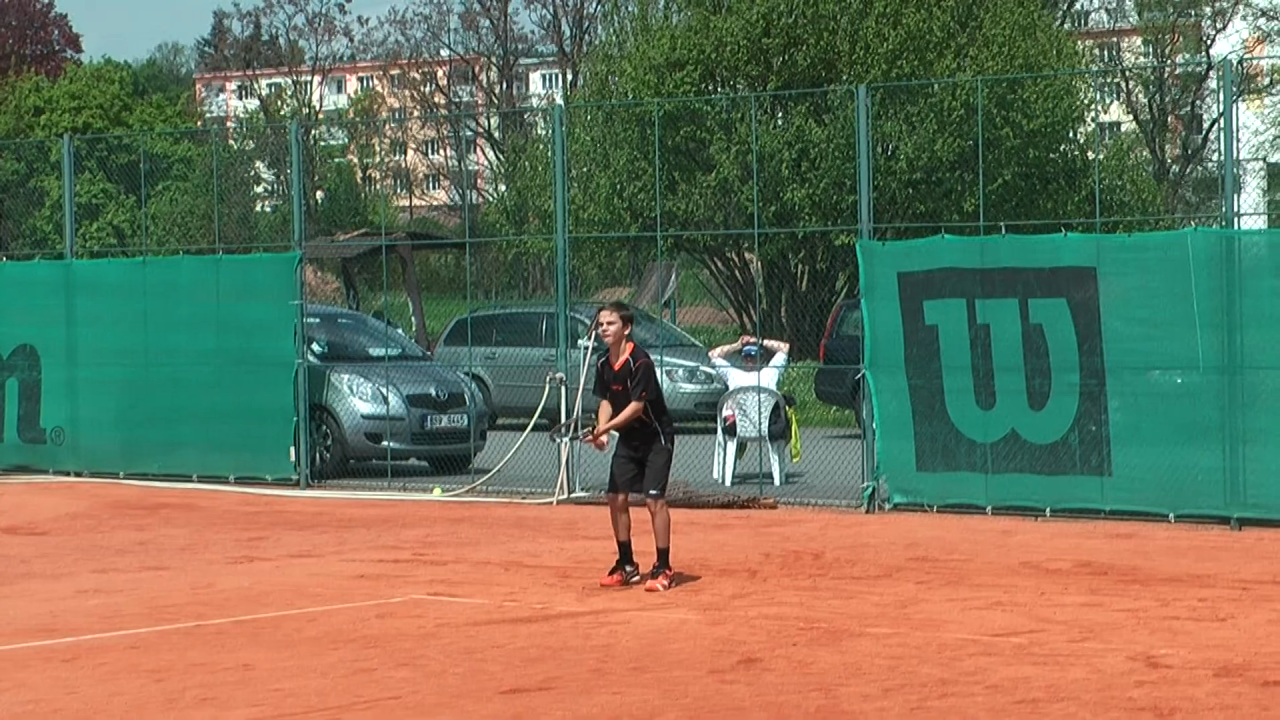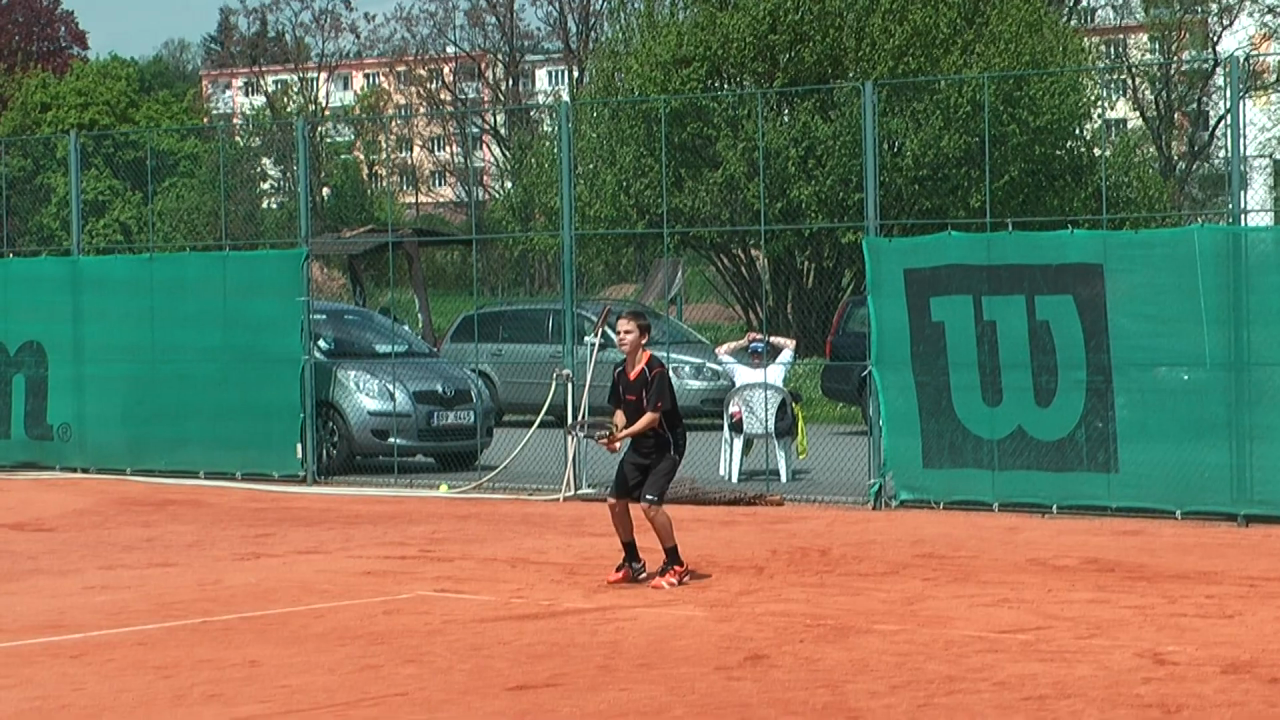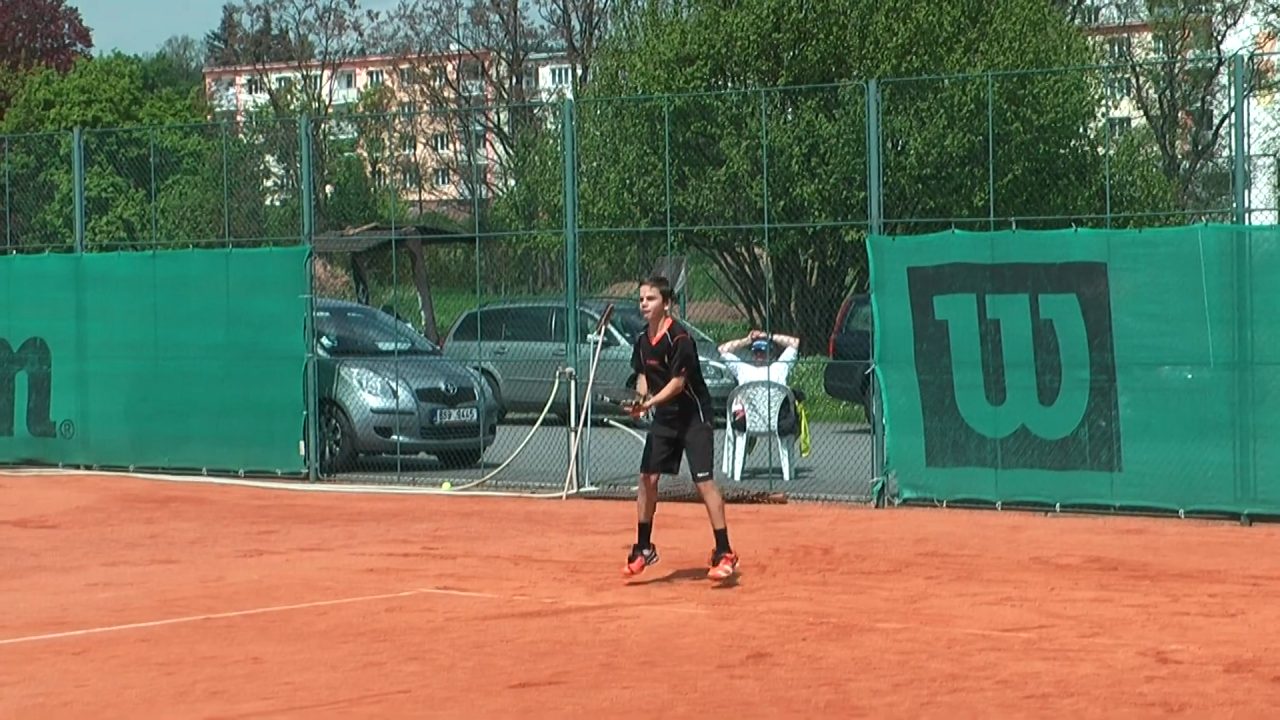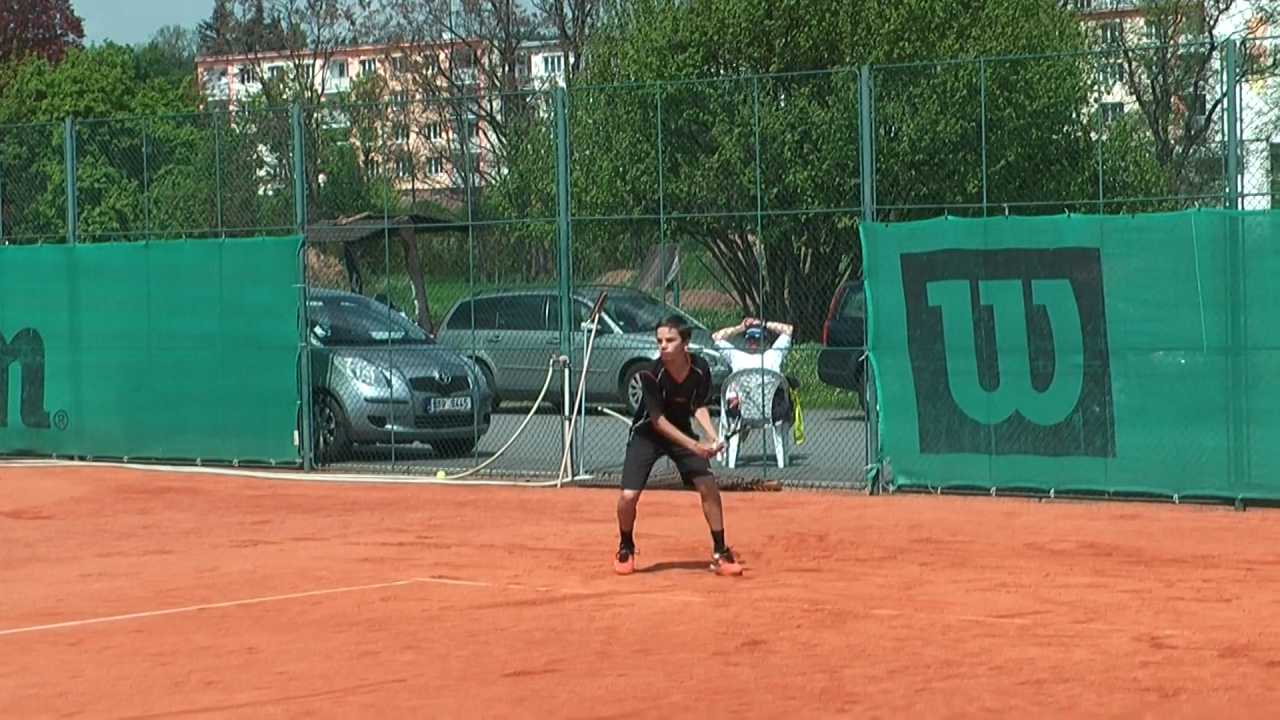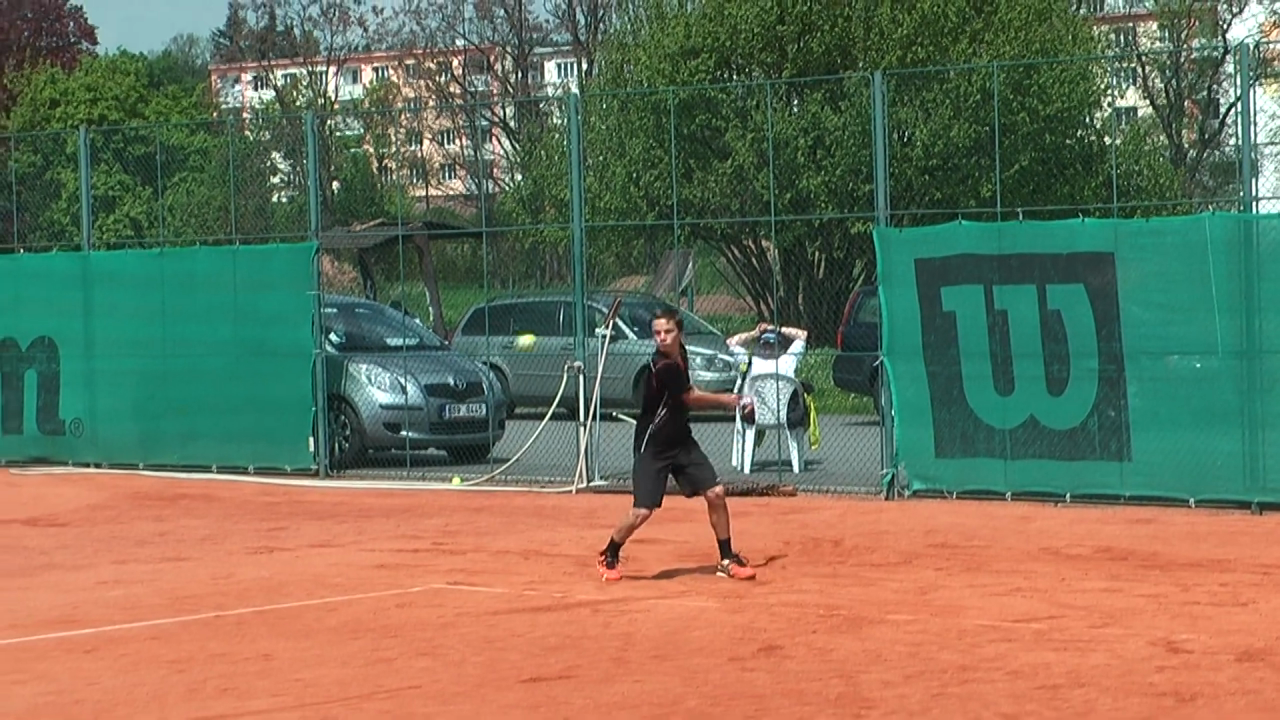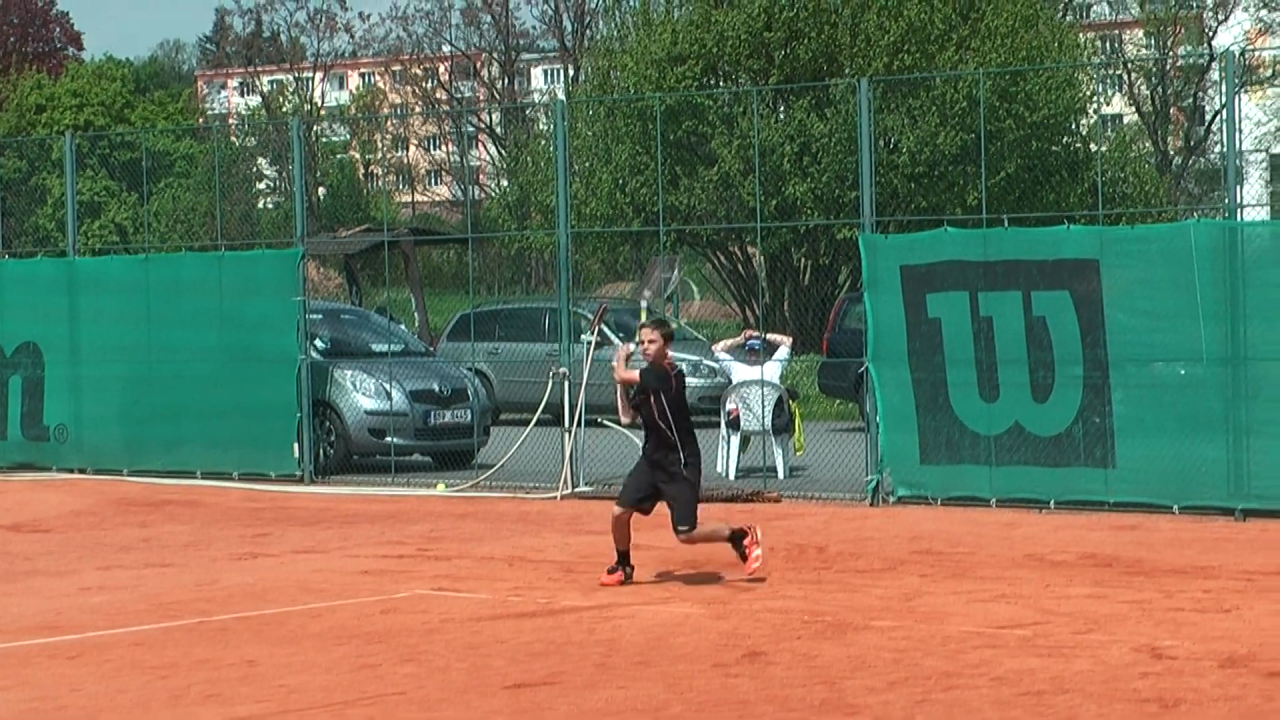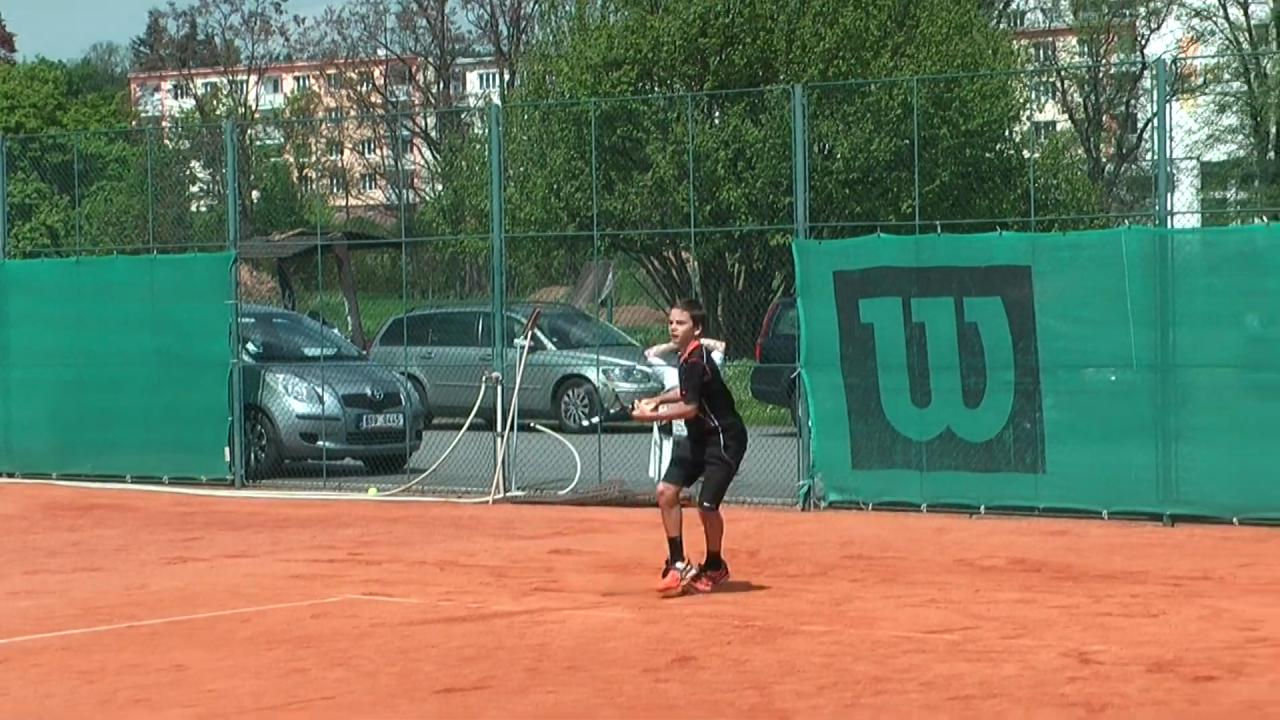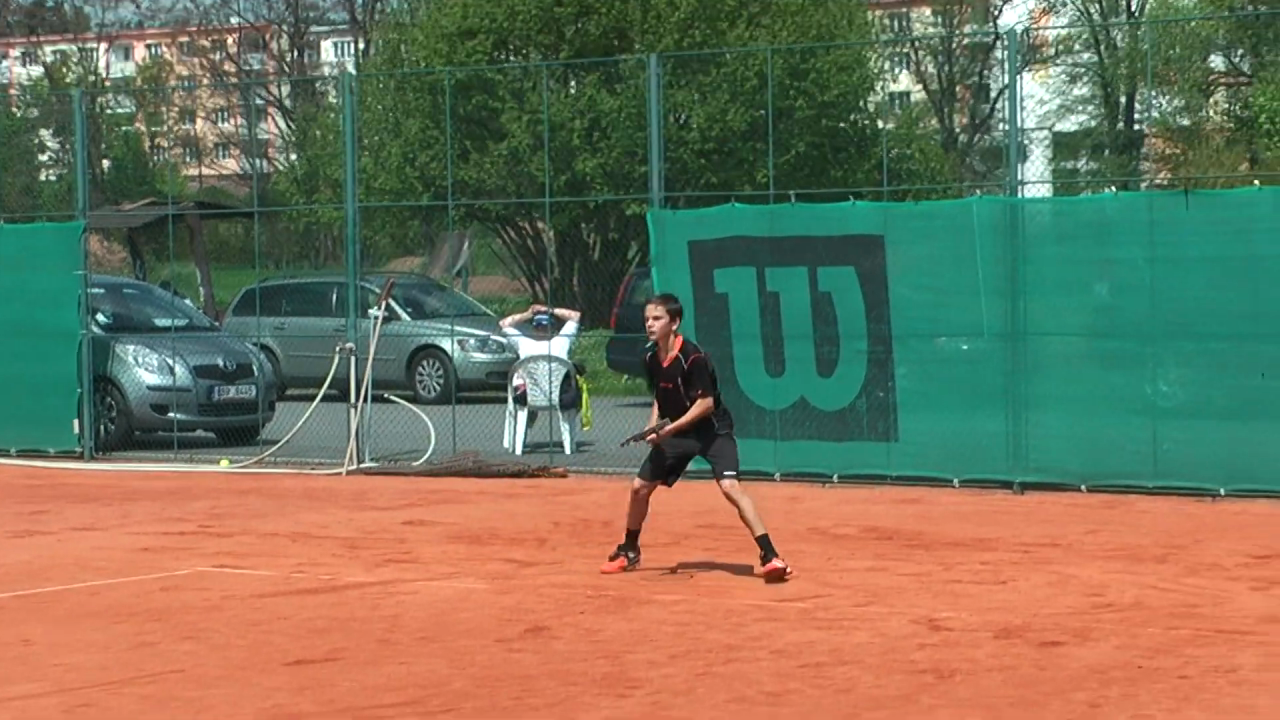
dt=0.4s
person 1, frame 1
left shoulder: (641, 361)
right shoulder: (603, 363)
left elbow: (637, 405)
right elbow: (606, 400)
left wrist: (605, 428)
right wrist: (601, 432)
left hip: (655, 436)
right hip: (627, 438)
left knee: (654, 500)
right knee: (617, 499)
left ankle: (663, 568)
right ankle: (626, 565)
person 1, frame 2
left shoulder: (656, 370)
right shoulder: (620, 371)
left elbow: (654, 415)
right elbow: (620, 410)
left wrist: (622, 435)
right wrist: (615, 438)
left hip: (667, 445)
right hip: (638, 447)
left knee: (651, 503)
right knee: (616, 502)
left ankle: (676, 565)
right ankle: (633, 562)
person 1, frame 3
left shoulder: (680, 338)
right shoulder: (641, 338)
left elbow: (678, 382)
left wrist: (647, 404)
right wrist: (641, 401)
left hip: (692, 416)
right hip: (663, 416)
left knee: (703, 481)
right knee: (648, 479)
left ankle: (724, 552)
right ankle: (644, 548)
person 1, frame 4
left shoulder: (701, 368)
right shoulder: (652, 375)
left elbow: (700, 408)
right elbow: (659, 421)
left wrist: (712, 436)
right wrist: (692, 445)
left hip: (682, 432)
right hip: (648, 434)
left knee: (707, 484)
right knee: (628, 496)
left ankle: (720, 553)
right ankle: (626, 549)
person 1, frame 5
left shoulder: (679, 351)
right shoulder: (660, 365)
right elbow: (690, 397)
left wrist: (725, 396)
right wrist: (725, 400)
left hip: (682, 440)
right hip: (651, 443)
left knee: (716, 493)
right knee: (641, 511)
left ankle: (727, 559)
right ankle: (608, 556)
person 1, frame 6
left shoulder: (668, 372)
right shoulder: (646, 377)
left elbow: (621, 375)
right elbow: (627, 417)
left wrist: (620, 357)
right wrist: (622, 382)
left hip: (679, 464)
right hip: (651, 460)
left knee: (686, 534)
right knee: (619, 513)
left ankle: (743, 536)
right ankle: (623, 566)
person 1, frame 7
left shoulder: (697, 360)
right shoulder: (687, 355)
left elbow: (687, 409)
left wrist: (651, 415)
right wrist: (658, 400)
left hip: (724, 440)
right hip: (699, 437)
left knee: (707, 507)
right knee: (665, 492)
left ankle: (713, 565)
right ankle: (677, 563)
person 1, frame 8
left shoulder: (692, 357)
right shoulder: (650, 358)
left elbow: (705, 402)
left wrist: (672, 427)
right wrist: (654, 426)
left hip: (714, 430)
right hip: (675, 433)
left knee: (731, 487)
right knee: (639, 488)
left ankle: (770, 556)
right ankle: (628, 551)
